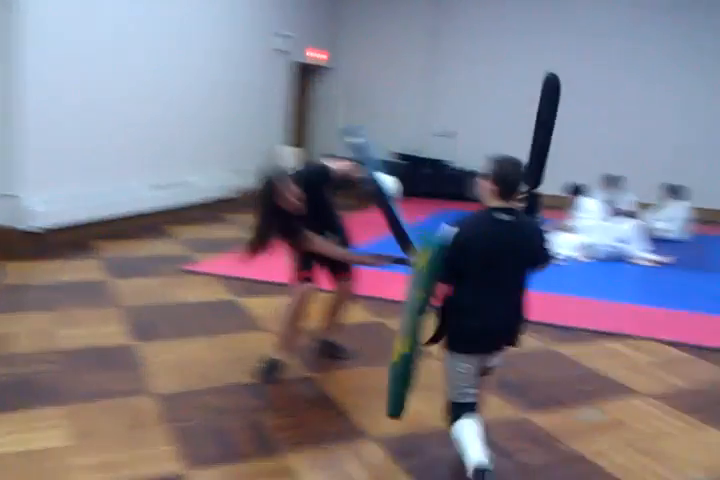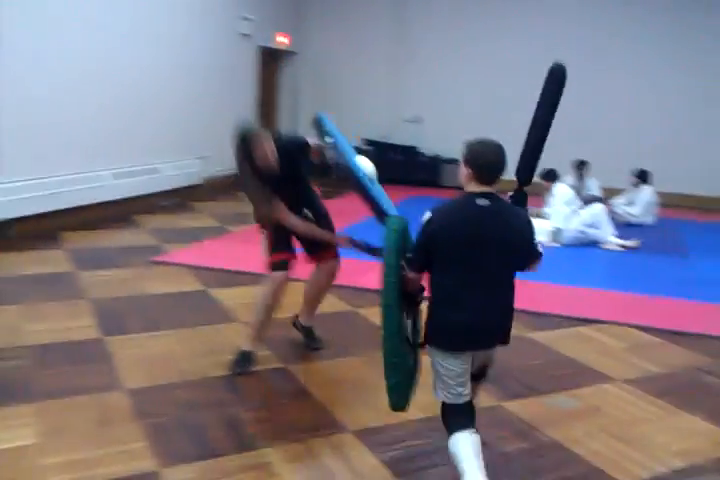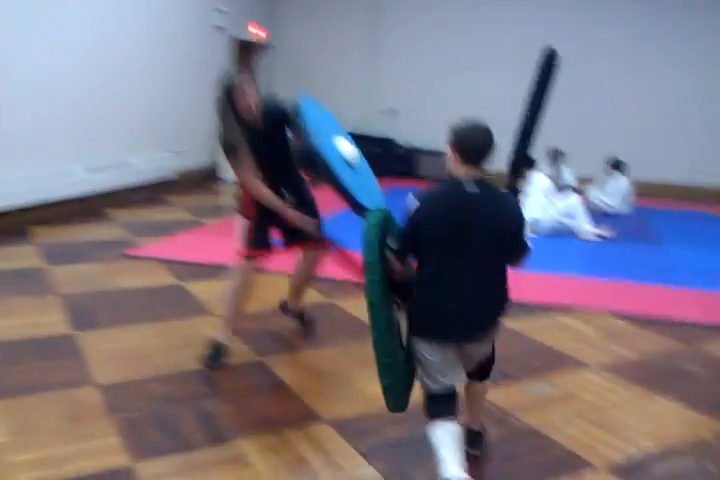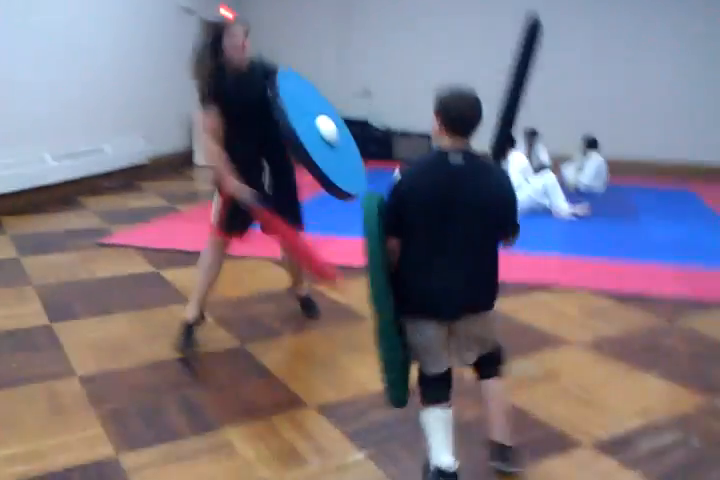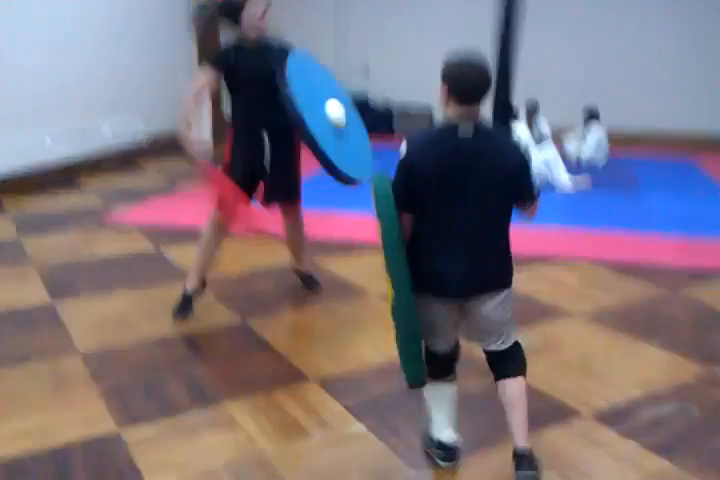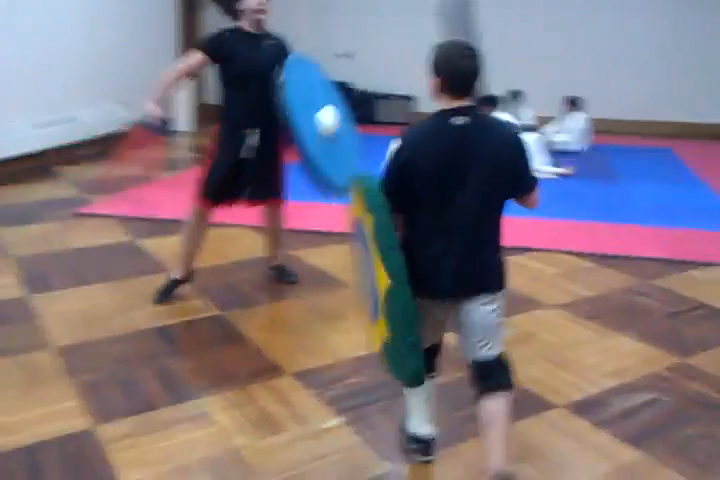
dt=0.1s
person 1, frame 1
left shoulder: (465, 229)
right shoulder: (530, 231)
left elbow: (442, 284)
right elbow: (541, 261)
left hip: (465, 328)
right hip: (506, 326)
left knee: (462, 404)
right knee: (481, 367)
right ankle: (477, 445)
person 1, frame 2
left shoulder: (440, 216)
right shoulder: (517, 218)
left elbow: (414, 274)
right elbow: (531, 263)
left hip: (448, 326)
right hip: (494, 324)
left knee: (455, 407)
right knee: (477, 367)
right ankle: (471, 435)
person 1, frame 3
left shoulder: (425, 203)
right shoulder: (507, 206)
left elbow: (399, 263)
right elbow: (517, 259)
left wrist: (410, 286)
left hip: (432, 315)
right hip: (483, 314)
left knee: (440, 395)
right knee: (480, 363)
right ankle: (475, 432)
person 1, frame 4
left shoulder: (411, 176)
right shoulder: (495, 178)
left elbow: (391, 242)
right elbow: (509, 238)
left wrist: (394, 283)
left hip: (422, 295)
right hip: (475, 294)
left knee: (433, 377)
right knee: (486, 358)
right ankle: (501, 447)
person 1, frame 5
left shoulder: (418, 149)
right shoulder: (507, 147)
left elbow: (404, 219)
right elbow: (529, 207)
left wrist: (406, 259)
left hip: (433, 272)
right hip: (489, 273)
left knee: (439, 353)
right knee: (505, 353)
left ankle: (444, 441)
person 1, frame 6
left shoulder: (411, 142)
right shoulder: (504, 137)
left elbow: (392, 216)
right elbow: (529, 198)
left hip: (423, 271)
right hip: (480, 272)
left knee: (420, 349)
right knee: (489, 363)
left ankle: (420, 434)
person 2, frame 1
left shoulder: (310, 175)
right shoulder: (284, 223)
left elbow: (347, 168)
right elbow: (323, 247)
right wrist: (365, 258)
left hip: (329, 227)
right hip: (307, 240)
left knee: (345, 286)
right knee: (304, 289)
left ankle: (326, 338)
right ankle: (279, 356)
person 2, frame 2
left shoulder: (292, 146)
right shoulder: (255, 180)
left elbow: (319, 152)
right elbow: (287, 219)
right wrist: (329, 238)
left hip: (307, 206)
right hip: (280, 220)
left knee: (329, 265)
right knee: (279, 276)
left ankle: (303, 319)
right ankle: (249, 348)
person 2, frame 3
left shoulder: (276, 112)
right shoulder: (234, 136)
right elbow: (253, 183)
right wrist: (290, 214)
left hip: (291, 185)
right hip: (259, 196)
left knee: (314, 248)
right knee: (249, 260)
left ankle: (293, 304)
right ankle: (222, 339)
person 2, frame 4
left shoulder: (268, 73)
right shoulder: (217, 86)
right elbow: (211, 140)
right wrist: (229, 180)
left hip: (277, 163)
right hip: (239, 168)
left knee: (291, 230)
right knee: (220, 238)
left ankle: (300, 290)
right ankle: (193, 313)
person 2, frame 5
left shoulder: (280, 52)
right shoulder: (229, 55)
right elbow: (197, 88)
right wrist: (187, 130)
left hip: (282, 139)
right hip: (246, 142)
left knee: (291, 208)
right knee: (220, 213)
left ankle: (301, 266)
right ankle: (194, 283)
person 2, frame 6
left shoulder: (277, 46)
right shoulder: (224, 40)
right elbow: (181, 69)
right wrist: (156, 101)
left hip: (269, 134)
right hip: (233, 134)
left knee: (271, 202)
right knee: (203, 204)
left ankle: (275, 263)
right ankle: (180, 273)
